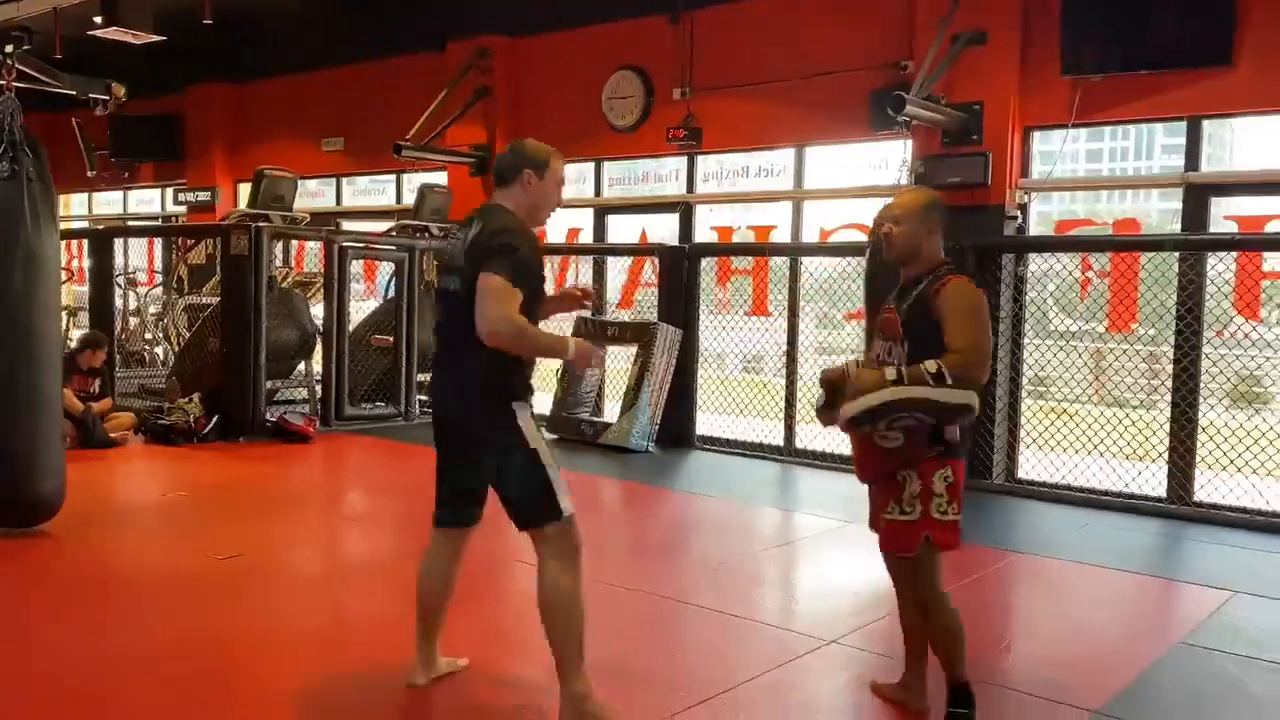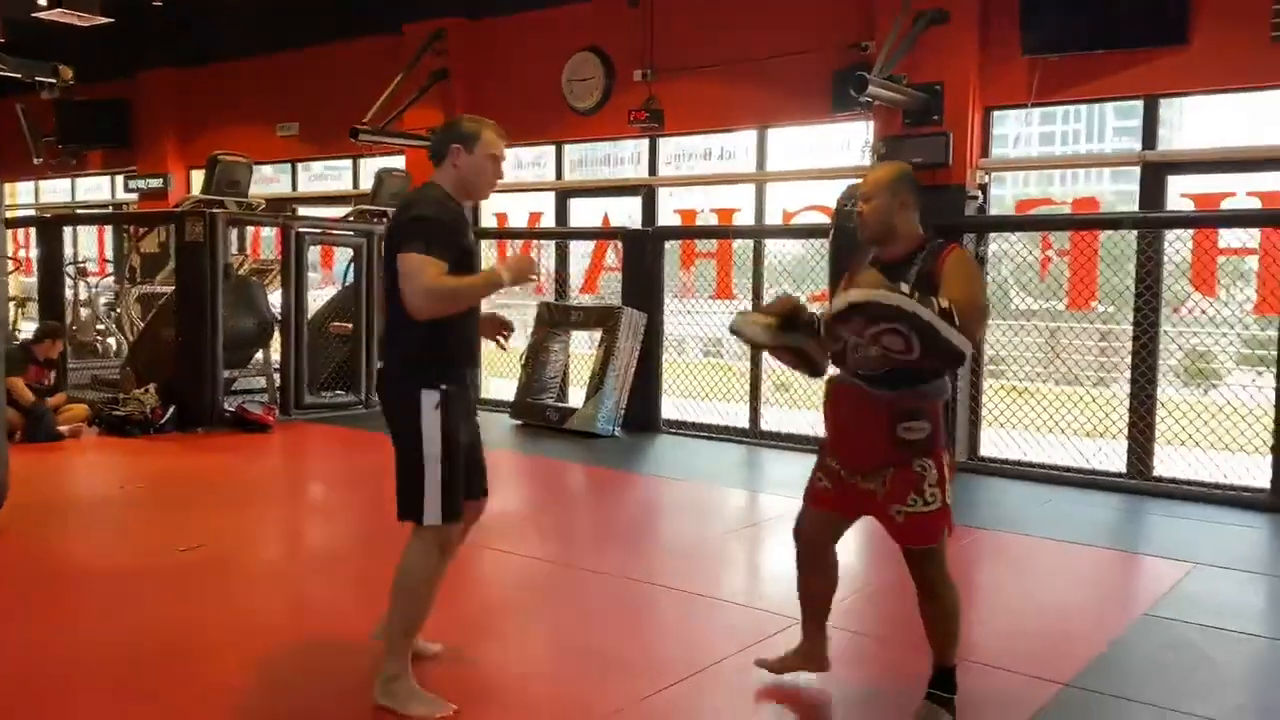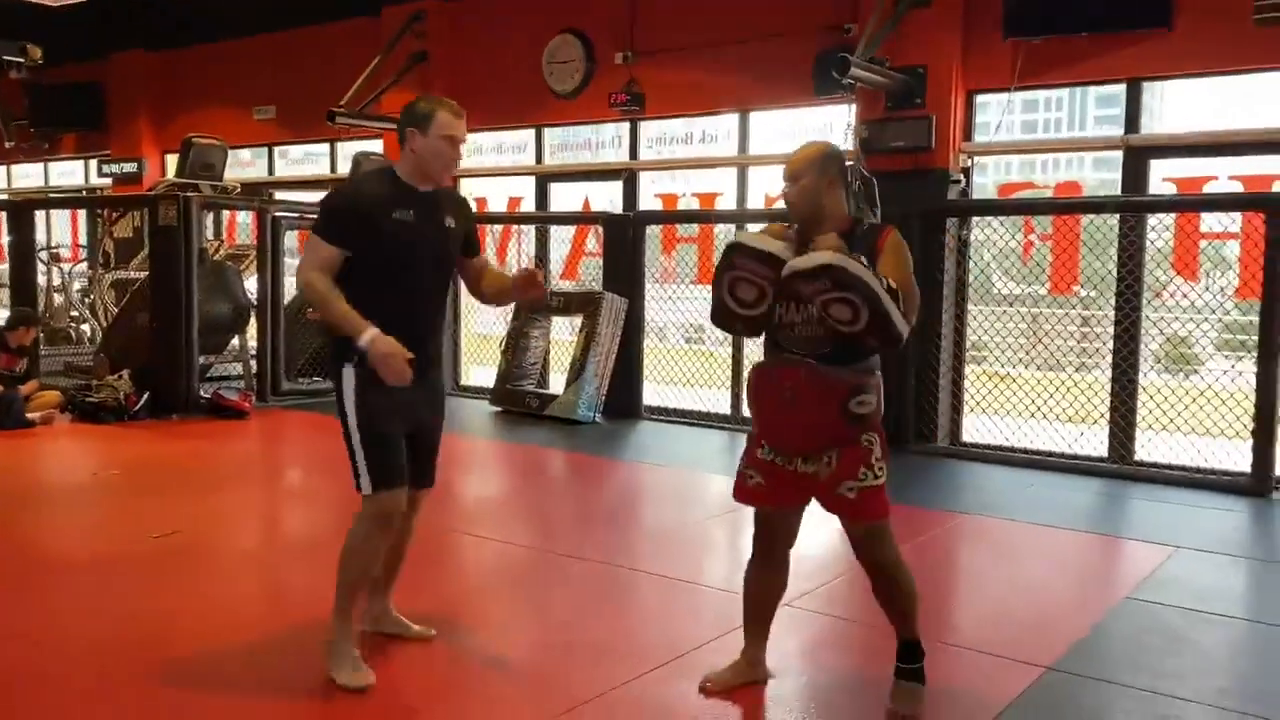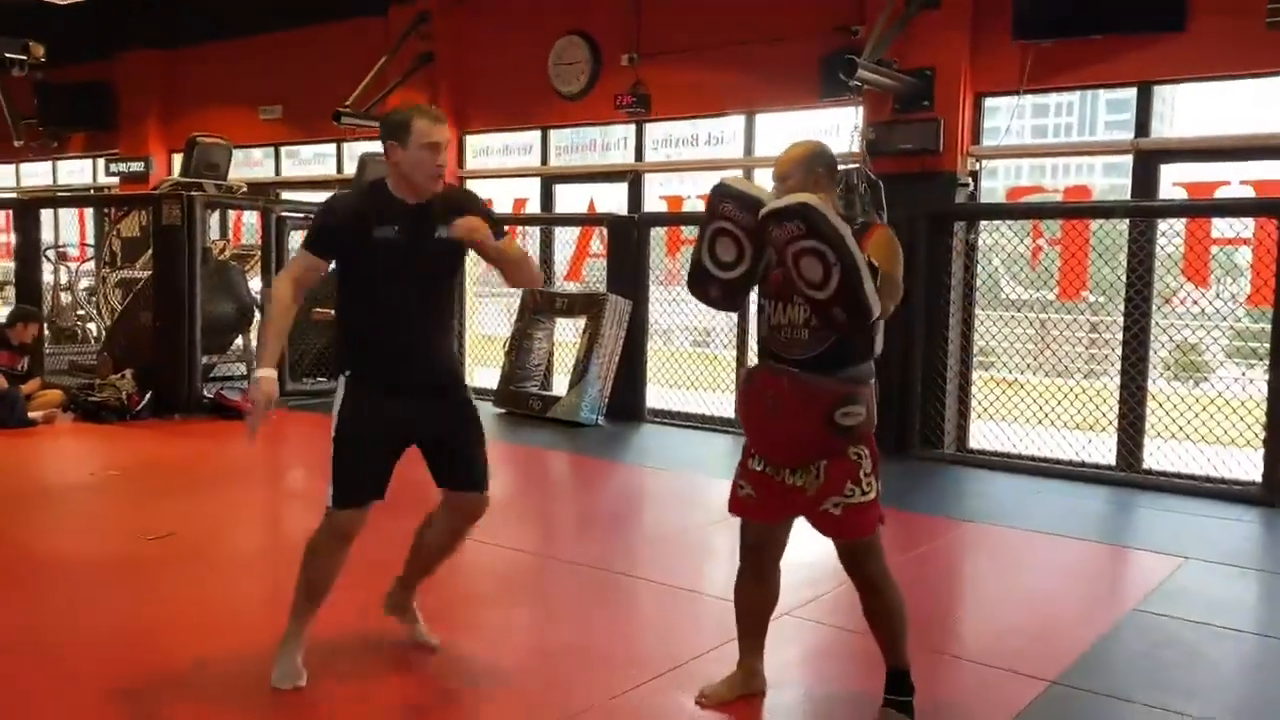
dt=0.4s
person 1, frame 1
left shoulder: (473, 232)
right shoulder: (511, 238)
right elbow: (494, 326)
left wrist: (555, 303)
right wrist: (567, 348)
left hip: (451, 401)
right hip: (495, 408)
left knee: (449, 532)
right knee: (559, 541)
left ankle: (425, 658)
person 1, frame 2
left shoulder: (439, 212)
right shoulder: (431, 212)
right elbow: (422, 298)
left wrist: (476, 320)
right wrist: (503, 274)
left hip: (437, 385)
right hip: (425, 389)
left knee: (466, 508)
right knee: (435, 532)
left ankle: (401, 637)
person 1, frame 3
left shoulder: (454, 207)
right shoulder: (359, 196)
left elbow: (481, 282)
right elbow: (311, 276)
left wrist: (519, 285)
right wrist: (369, 338)
left hip: (425, 372)
right hip: (370, 372)
left knee: (410, 498)
right knee: (384, 502)
left ankle: (378, 608)
right ankle: (341, 640)
person 1, frame 4
left shoulder: (461, 205)
right shoulder: (350, 211)
left elbow: (530, 279)
right elbow: (289, 283)
left wrist: (492, 243)
right wrist: (266, 368)
left hip: (439, 384)
right hip: (370, 388)
left knee: (469, 502)
right knee: (344, 521)
left ankle: (402, 597)
right ankle: (293, 639)
person 2, frame 1
left shoulder: (954, 290)
right shoulder: (905, 286)
left elbow: (972, 368)
left wrist: (888, 378)
right wrist: (859, 373)
left hip: (926, 456)
right hip: (899, 453)
left knee: (918, 579)
right knee: (913, 575)
person 2, frame 2
left shoulder: (948, 261)
right shoulder: (863, 267)
left elbow: (967, 327)
right elbow: (841, 338)
left wrist: (892, 295)
right wrist: (799, 316)
left hip: (911, 441)
right hip: (854, 432)
left knee: (926, 564)
right knee: (811, 534)
right ankle: (813, 645)
person 2, frame 3
left shoulder: (880, 242)
right shoulder: (785, 243)
left elbow: (901, 319)
right elbow: (737, 317)
left wrist: (846, 264)
right wrist: (757, 259)
left hip: (847, 419)
right hip: (782, 414)
left knee: (875, 547)
right knee: (769, 539)
left ankle: (911, 662)
right ankle: (753, 657)
person 2, frame 4
left shoulder: (871, 237)
right shoulder: (773, 239)
left elbow: (876, 303)
left hip: (837, 426)
right hip: (774, 420)
left knee: (864, 562)
right knee: (757, 549)
right ankle: (749, 669)
